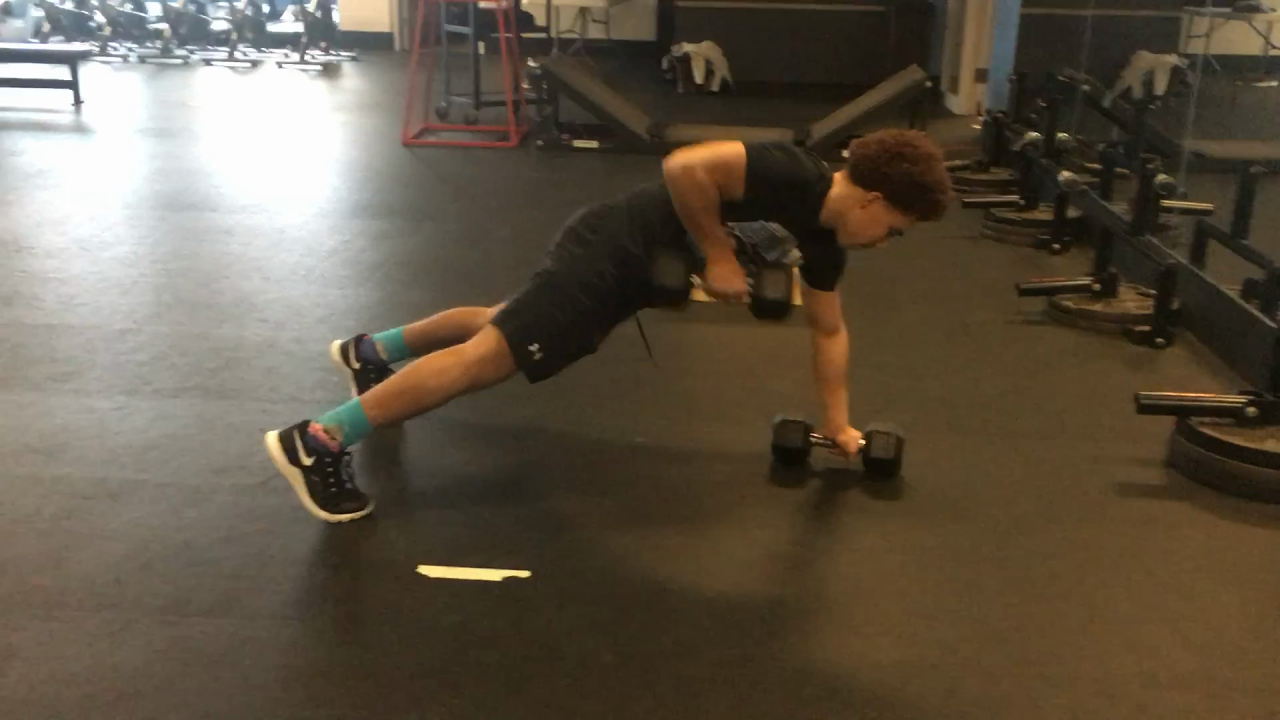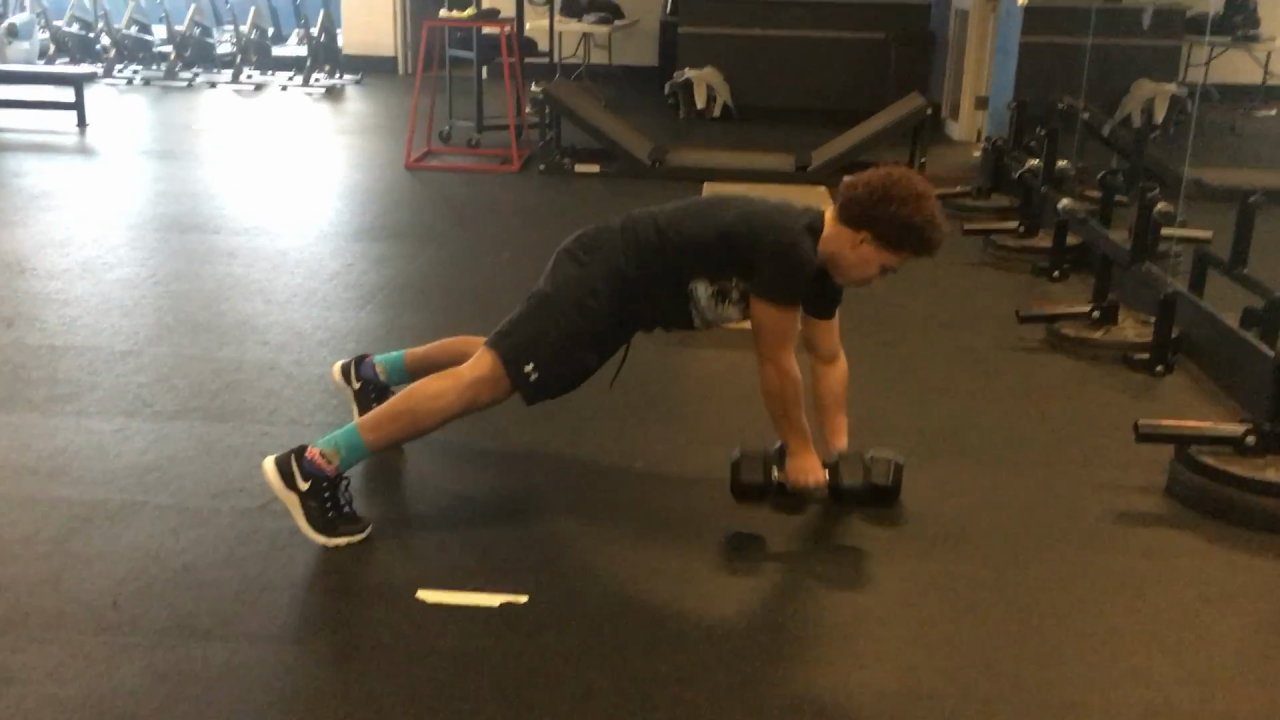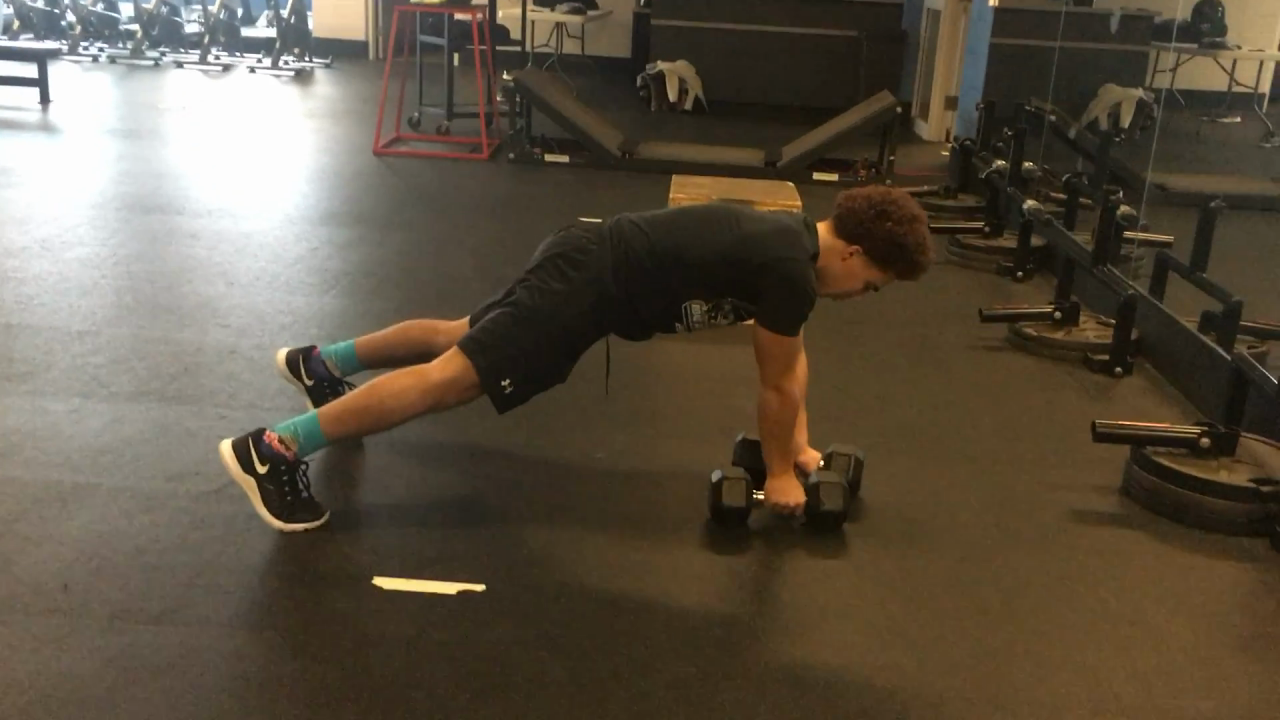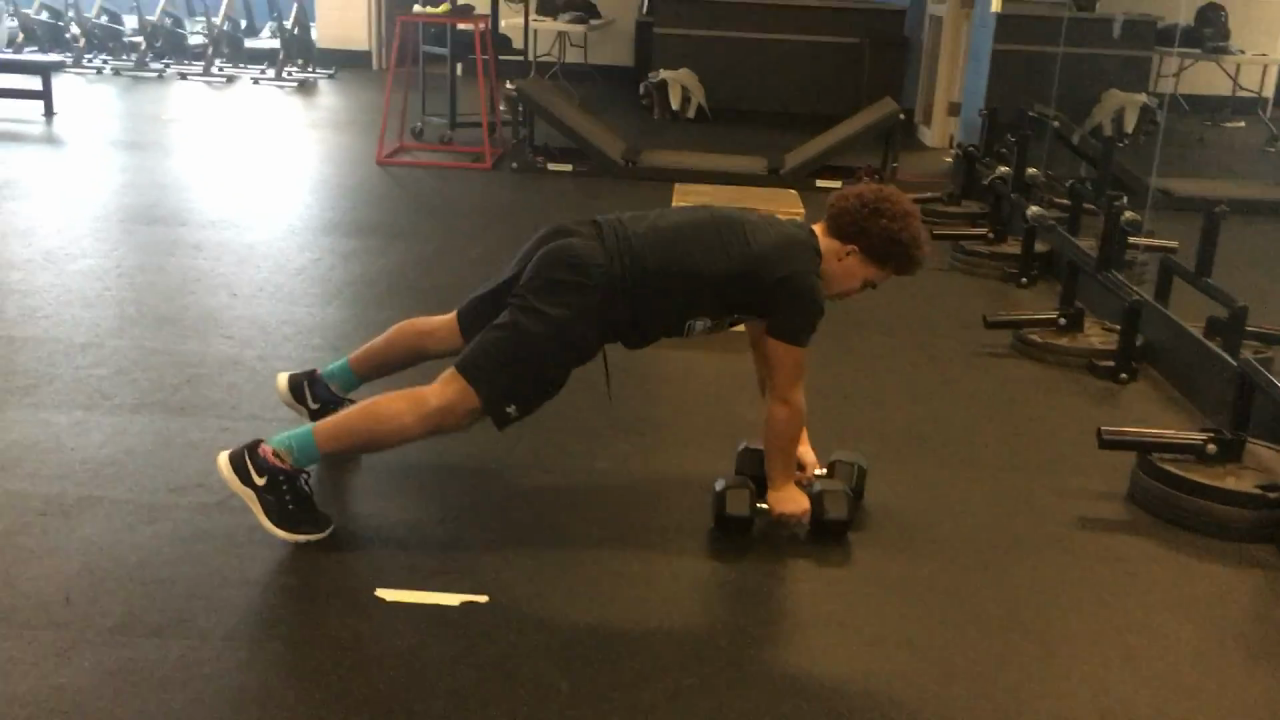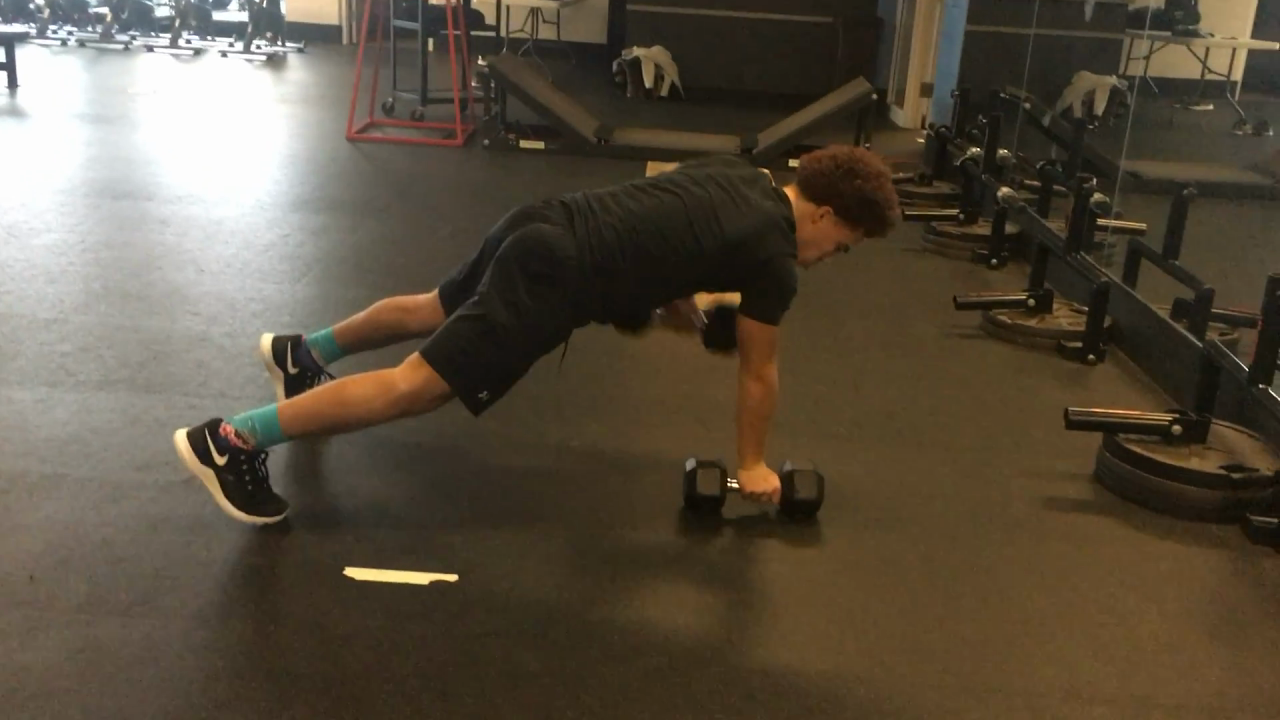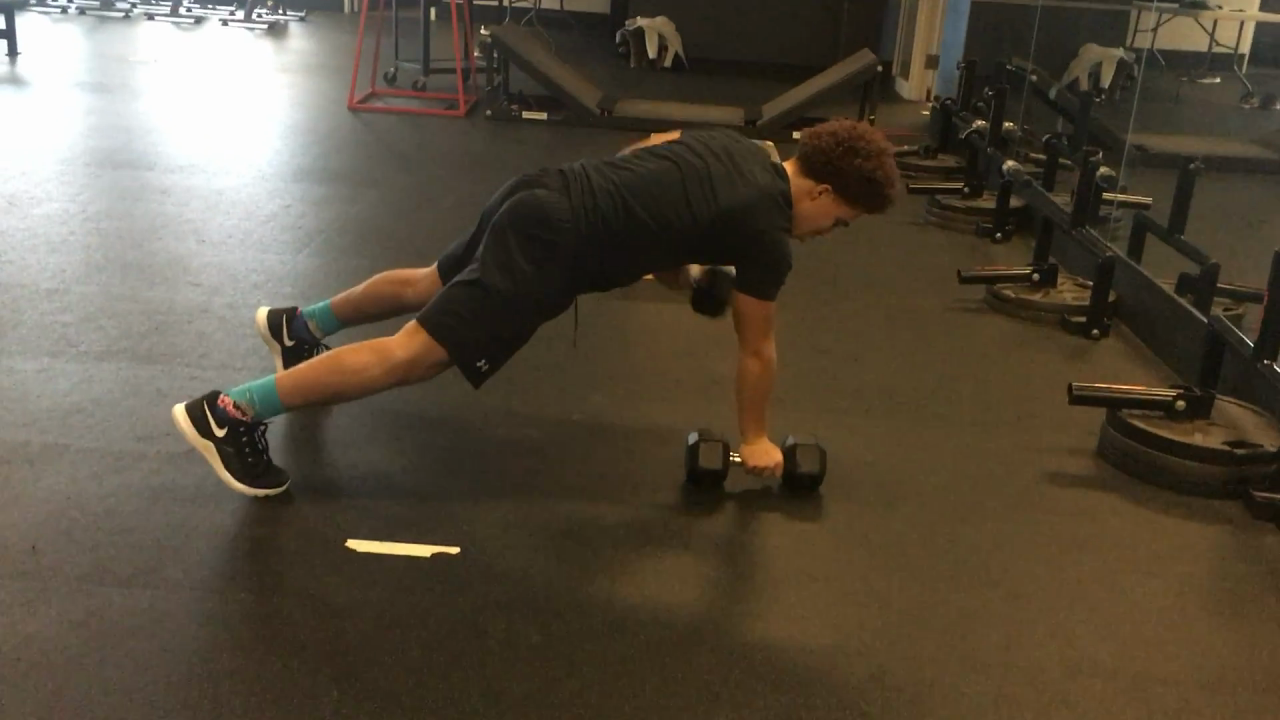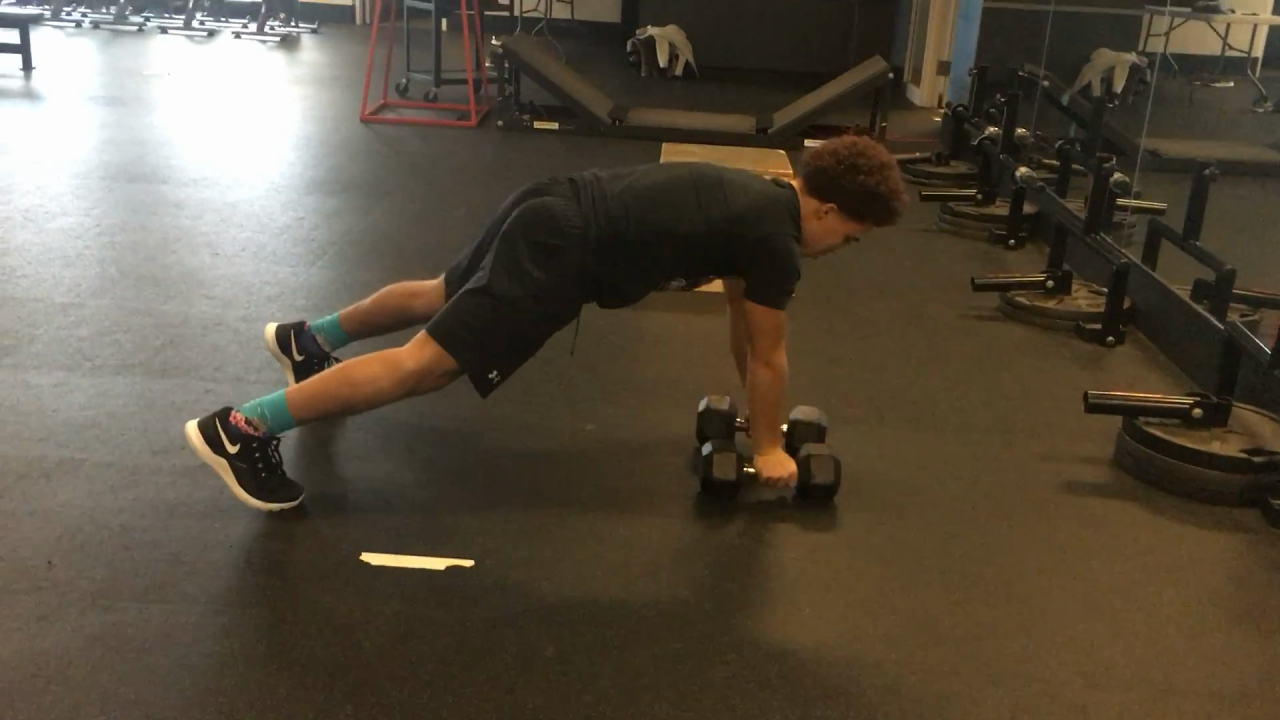
dt=0.4s
person 1, frame 1
left shoulder: (823, 237)
right shoulder: (792, 174)
left elbow: (828, 329)
right elbow: (683, 166)
left wrist: (838, 425)
right wrist: (717, 256)
left hip: (633, 270)
right hip: (611, 252)
left knee: (501, 323)
right knee: (490, 355)
left ankle: (372, 350)
right ankle: (317, 441)
person 1, frame 2
left shoulder: (818, 264)
right shoulder: (785, 245)
left elbow: (828, 357)
right elbow: (775, 365)
left wrist: (841, 451)
right wrist: (799, 452)
left hip: (622, 292)
right hip: (603, 276)
left knee: (500, 352)
right knee: (487, 378)
left ankle: (373, 372)
right ankle: (313, 466)
person 1, frame 3
left shoulder: (794, 244)
right shoulder: (790, 271)
left elbow: (793, 359)
right elbow: (776, 385)
left wrist: (801, 445)
right wrist: (779, 473)
left hip: (586, 263)
right hip: (586, 285)
left knee: (460, 336)
right knee: (451, 375)
left ankle: (318, 363)
right ankle: (272, 449)
person 1, frame 4
left shoulder: (784, 241)
right shoulder: (800, 281)
left elbow: (765, 350)
right elbow: (786, 395)
left wrist: (794, 441)
right wrist: (780, 484)
left hip: (574, 248)
right hip: (583, 295)
left knee: (450, 333)
right knee: (448, 402)
left ankle: (319, 385)
right ankle: (271, 461)
person 1, frame 5
left shoulder: (742, 174)
right shoulder: (774, 258)
right elbow: (759, 375)
left wrist: (675, 300)
right wrist: (751, 466)
left hip: (541, 225)
right hip: (554, 277)
left knee: (432, 313)
right knee: (417, 385)
left ankle: (300, 352)
right ankle: (230, 441)
person 1, frame 6
left shoulder: (737, 145)
right shoulder: (766, 231)
right elbow: (757, 350)
right wrist: (754, 440)
left hip: (536, 196)
right hip: (553, 247)
left knee: (429, 287)
right knee: (415, 352)
left ankle: (296, 325)
right ankle: (229, 413)
person 1, frame 7
left shoulder: (757, 197)
right shoulder: (776, 240)
left elbow: (740, 308)
right elbow: (769, 358)
left wrist: (747, 400)
right wrist: (767, 448)
left hip: (549, 204)
right hip: (561, 251)
left knee: (440, 297)
right knee: (427, 360)
left ankle: (307, 339)
right ankle: (241, 429)
